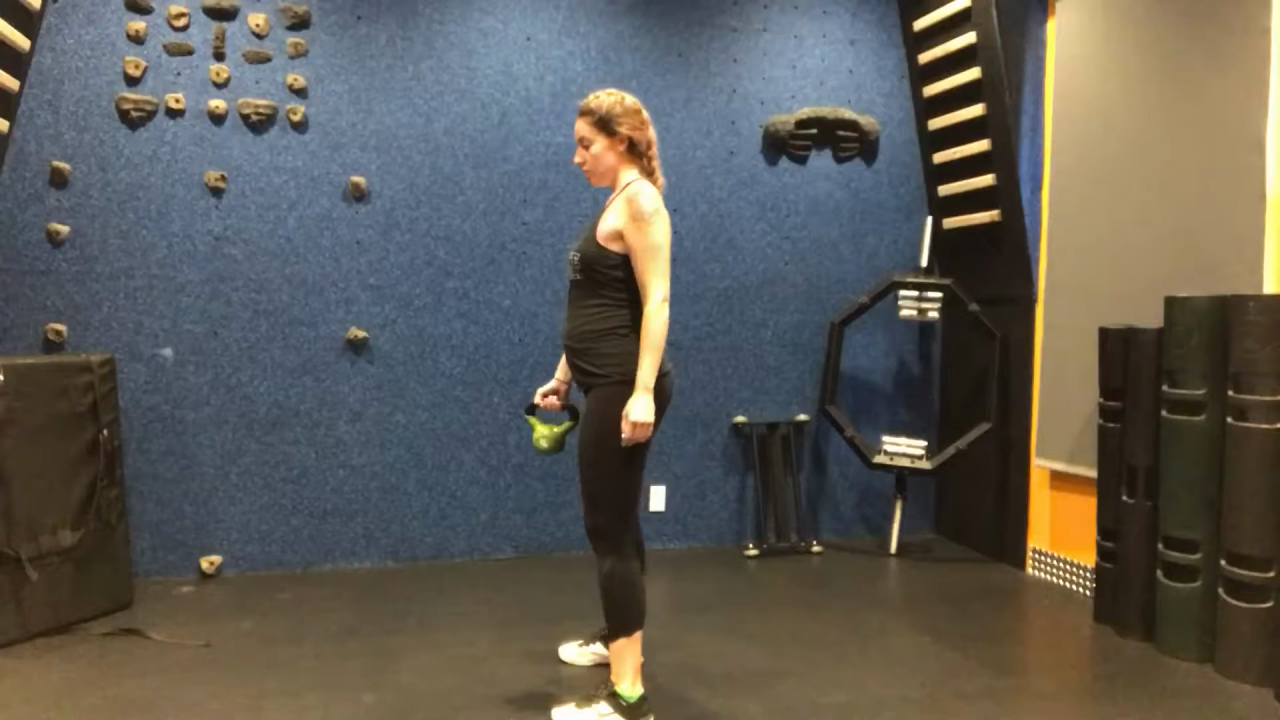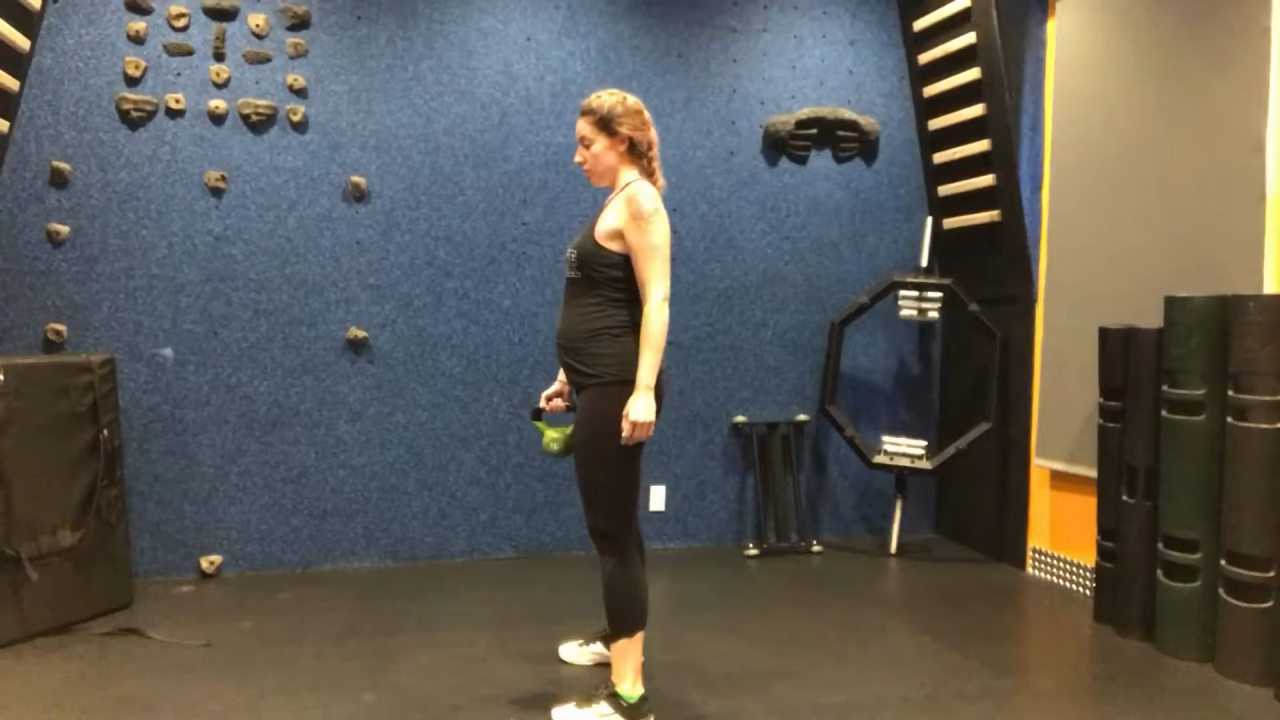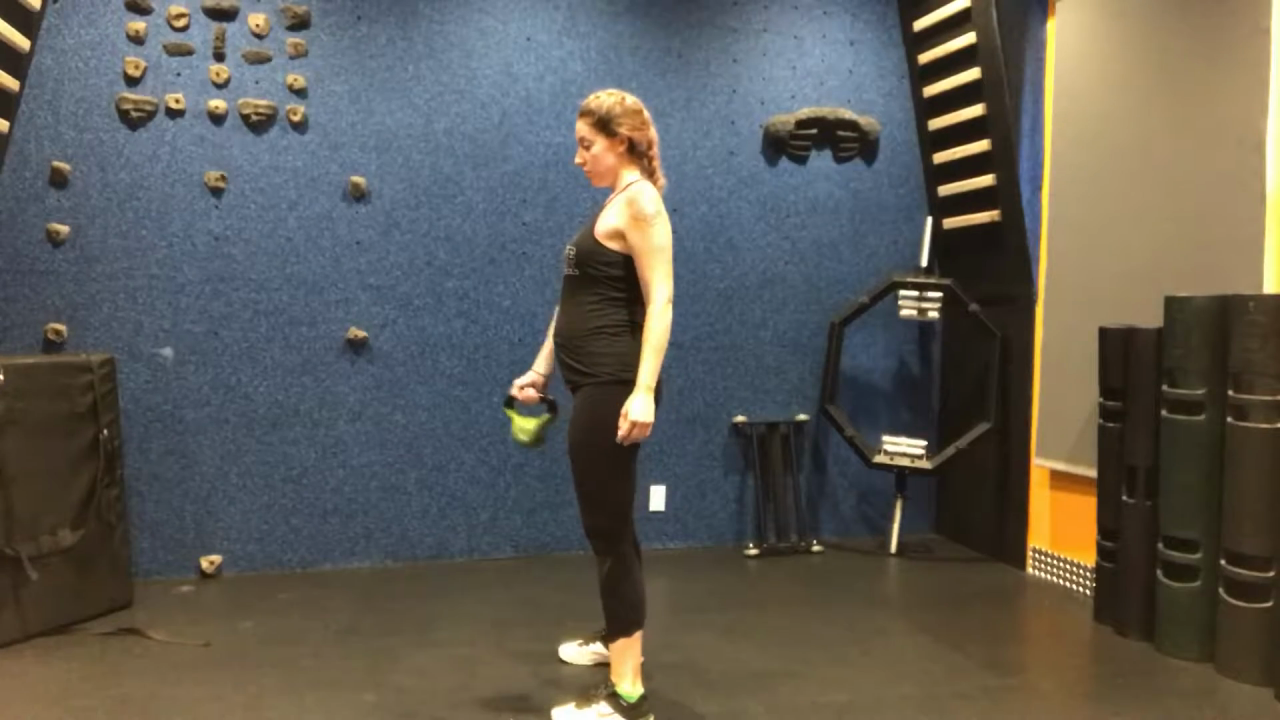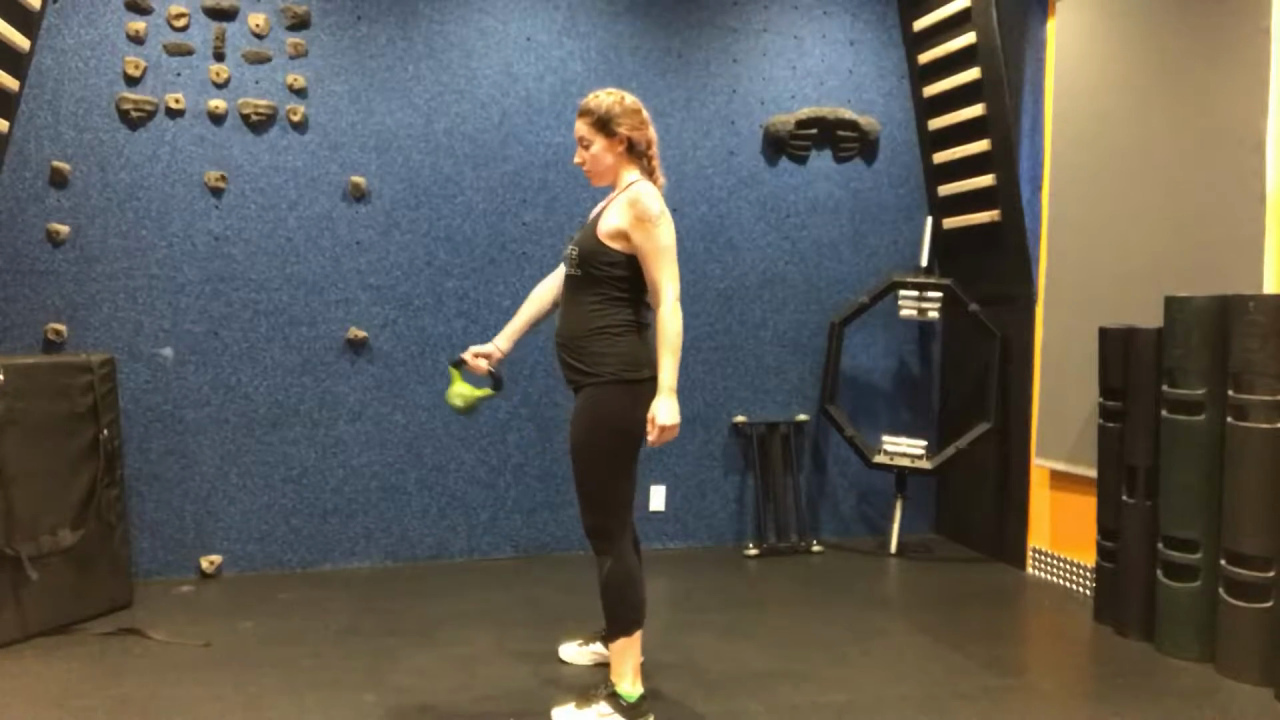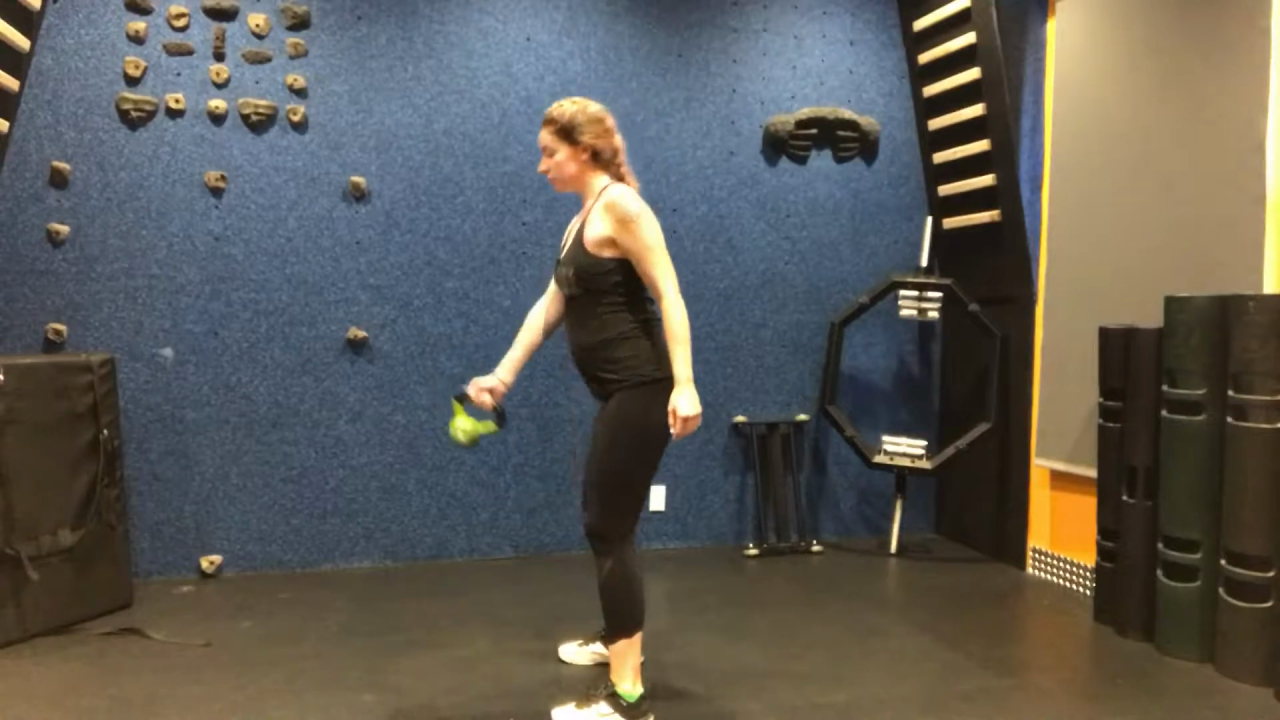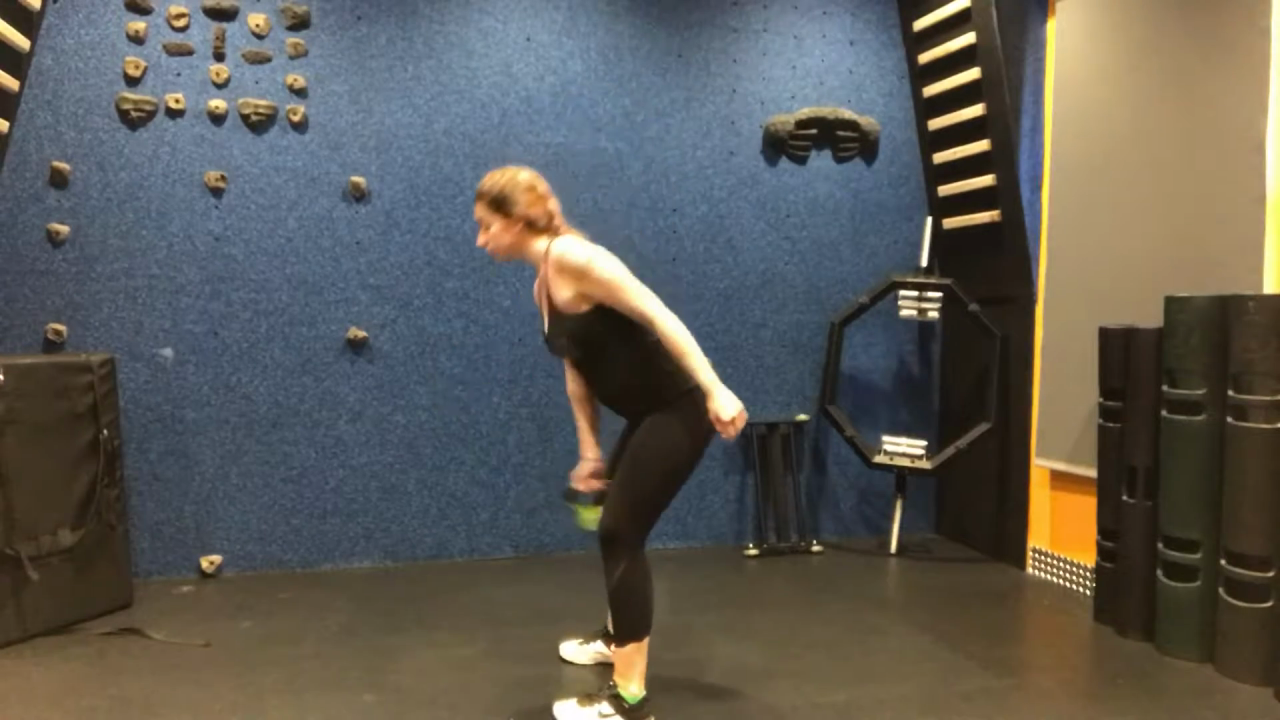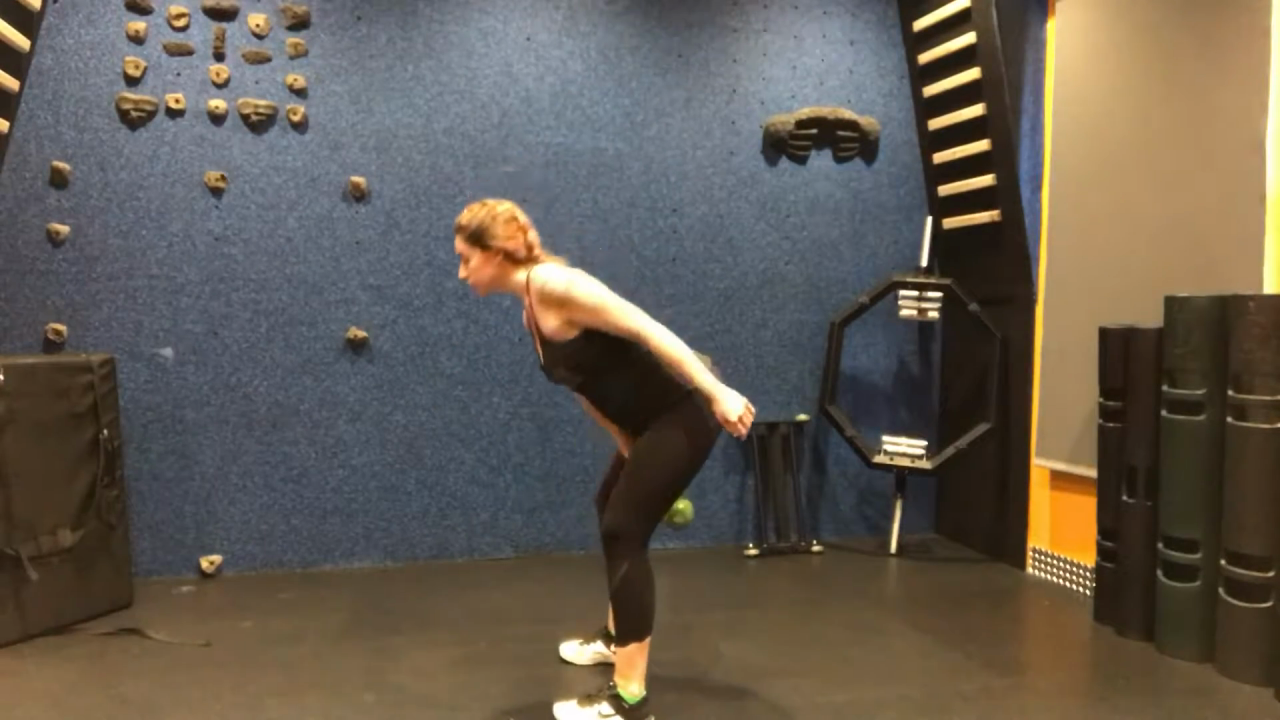
dt=0.3s
person 1, frame 1
left shoulder: (640, 201)
right shoulder: (616, 203)
left elbow: (656, 303)
left wrist: (643, 394)
right wrist: (563, 375)
left hip: (625, 389)
right hip: (604, 386)
left knee: (610, 530)
right knee: (610, 523)
right ankle: (618, 636)
person 1, frame 2
left shoulder: (639, 201)
right shoulder: (614, 204)
left elbow: (656, 302)
left wrist: (644, 391)
right wrist: (566, 379)
left hip: (617, 389)
right hip: (595, 385)
left knee: (612, 530)
right knee: (610, 524)
right ankle: (618, 637)
person 1, frame 3
left shoulder: (640, 201)
right shoulder: (614, 203)
left elbow: (659, 302)
right elbow: (580, 298)
left wrist: (644, 391)
right wrist: (541, 367)
left hip: (615, 388)
right hip: (591, 384)
left knee: (608, 529)
right knee: (608, 523)
right ankle: (619, 634)
person 1, frame 4
left shoulder: (643, 202)
right shoulder: (609, 206)
left elbow: (667, 302)
right elbow: (558, 281)
left wrist: (666, 393)
right wrist: (501, 343)
left hip: (617, 387)
right hip: (601, 385)
left knee: (606, 528)
right knee: (609, 520)
right ankle: (620, 635)
person 1, frame 5
left shoulder: (622, 206)
right shoulder: (584, 218)
left elbow: (669, 296)
right elbow: (550, 305)
left wrist: (683, 383)
right wrist: (503, 375)
left hip: (642, 390)
right hip: (620, 390)
left knee: (608, 528)
right knee: (603, 515)
right ankle: (618, 634)
person 1, frame 6
left shoulder: (571, 259)
right shoulder: (543, 282)
left elbow: (658, 317)
right elbow: (579, 371)
left wrist: (714, 391)
right wrist: (590, 450)
left hip: (681, 406)
right hip: (650, 409)
left knee: (622, 529)
right knee: (611, 515)
right ankle: (617, 634)
person 1, frame 7
left shoulder: (555, 286)
right shoulder: (530, 307)
left elbow: (648, 331)
right elbow: (589, 388)
left wrist: (718, 393)
right wrist: (632, 458)
left hip: (685, 408)
right hip: (653, 415)
left knee: (623, 531)
right knee: (611, 509)
right ankle: (617, 635)
